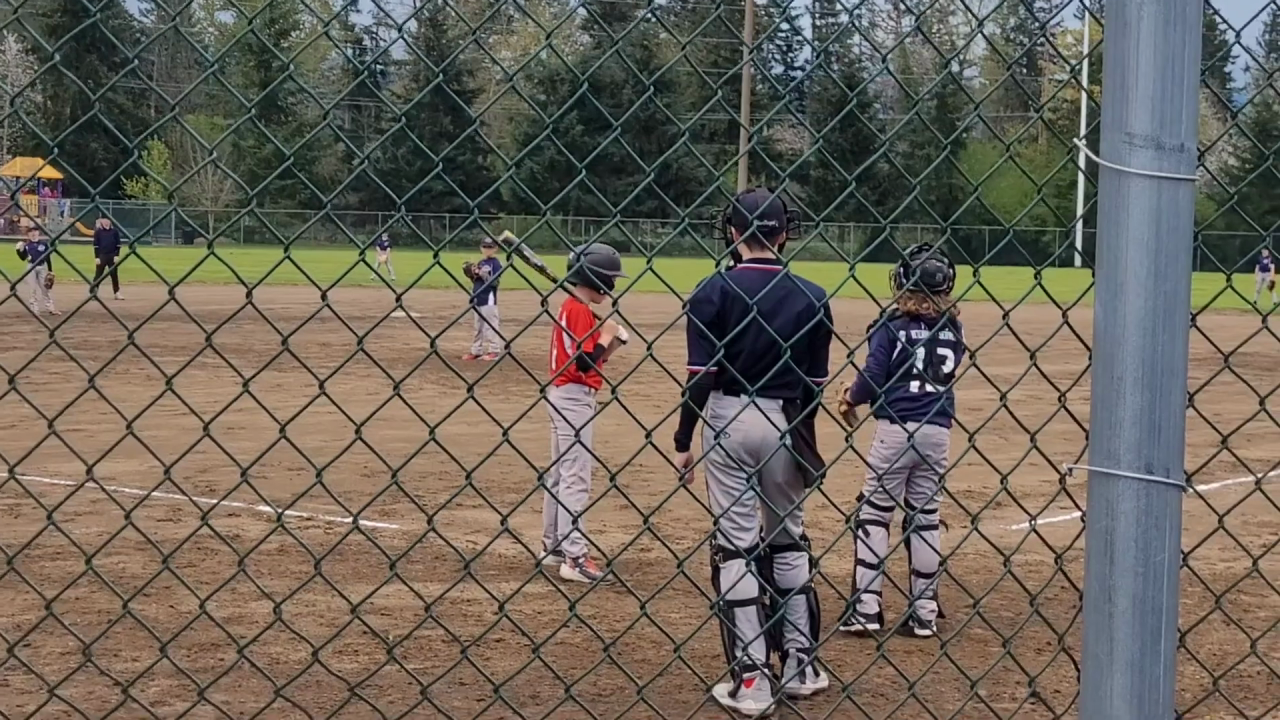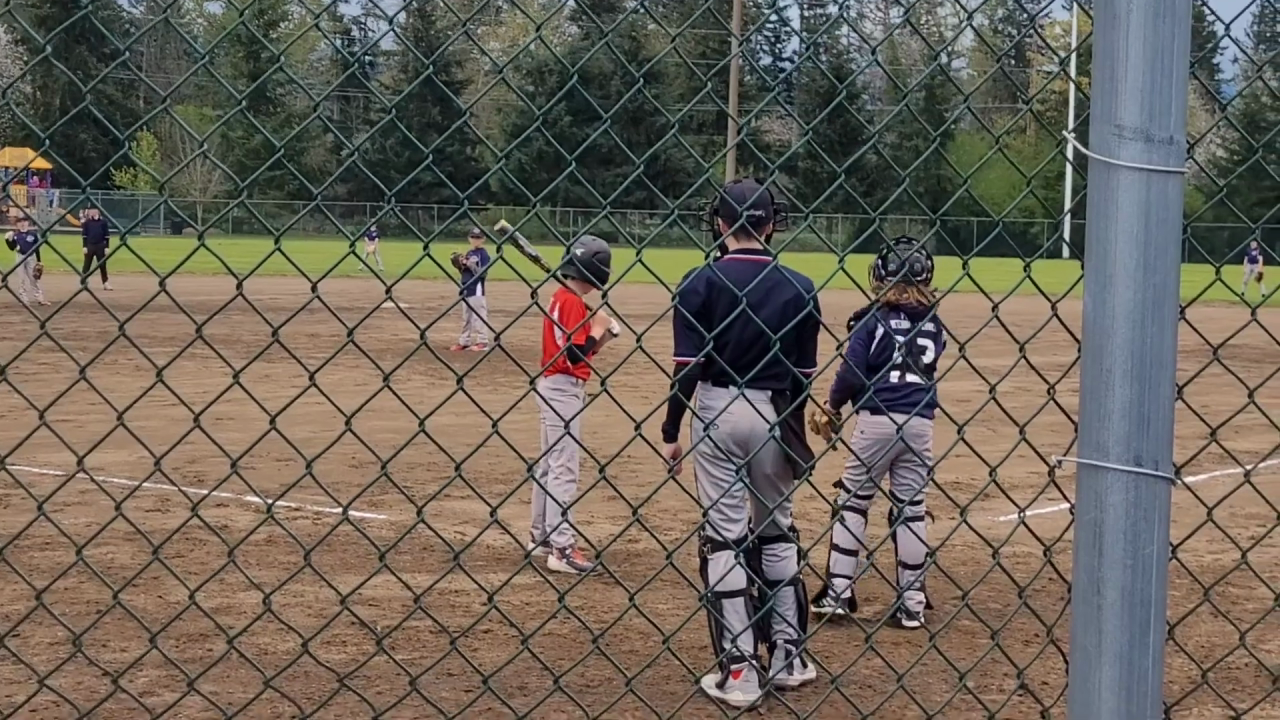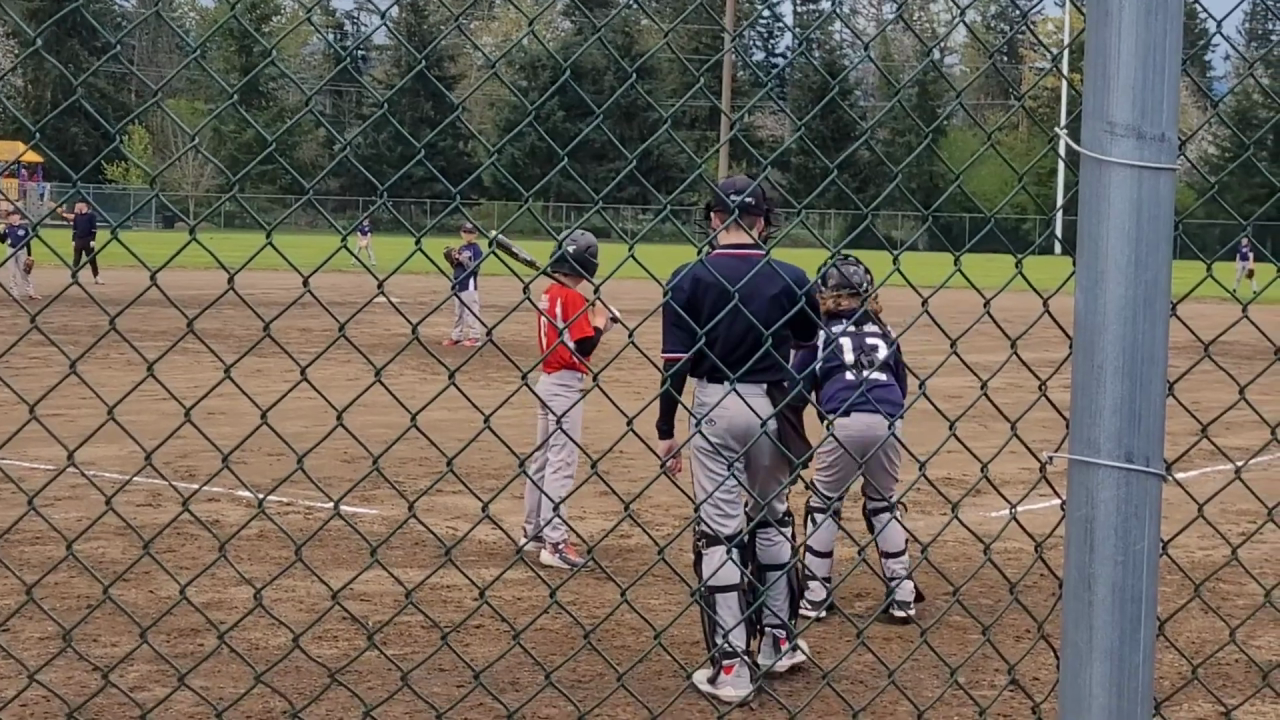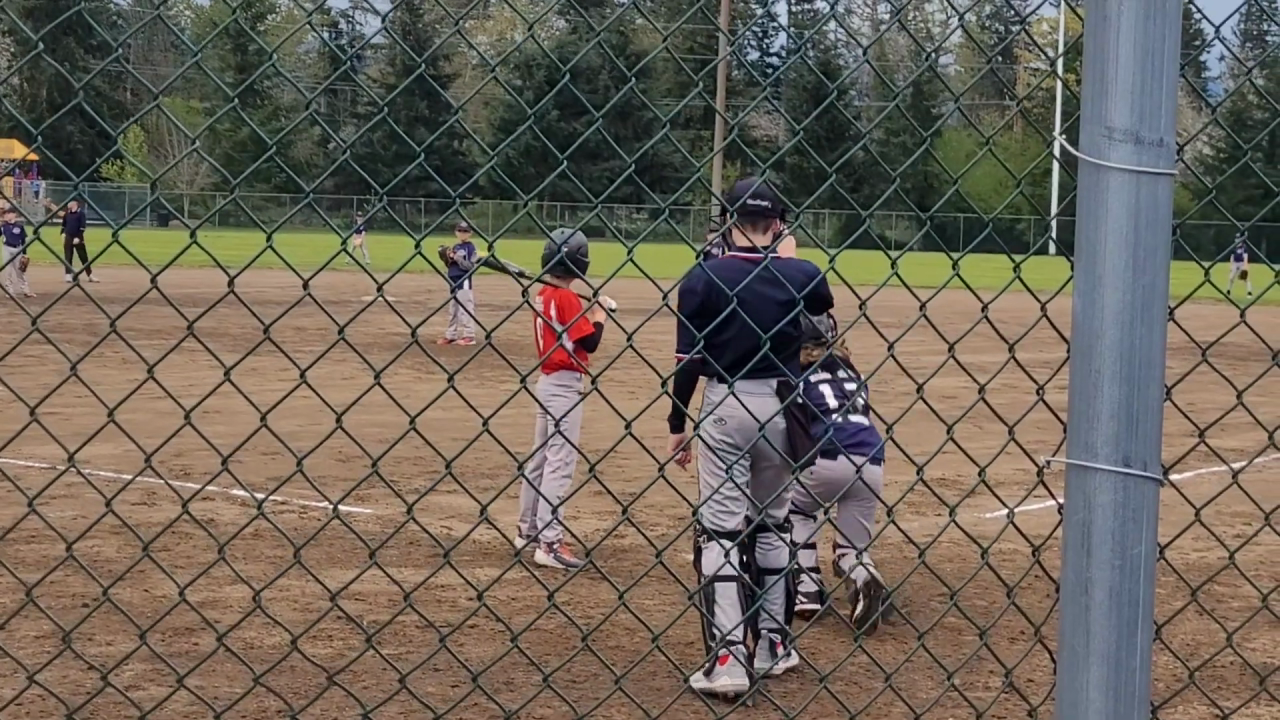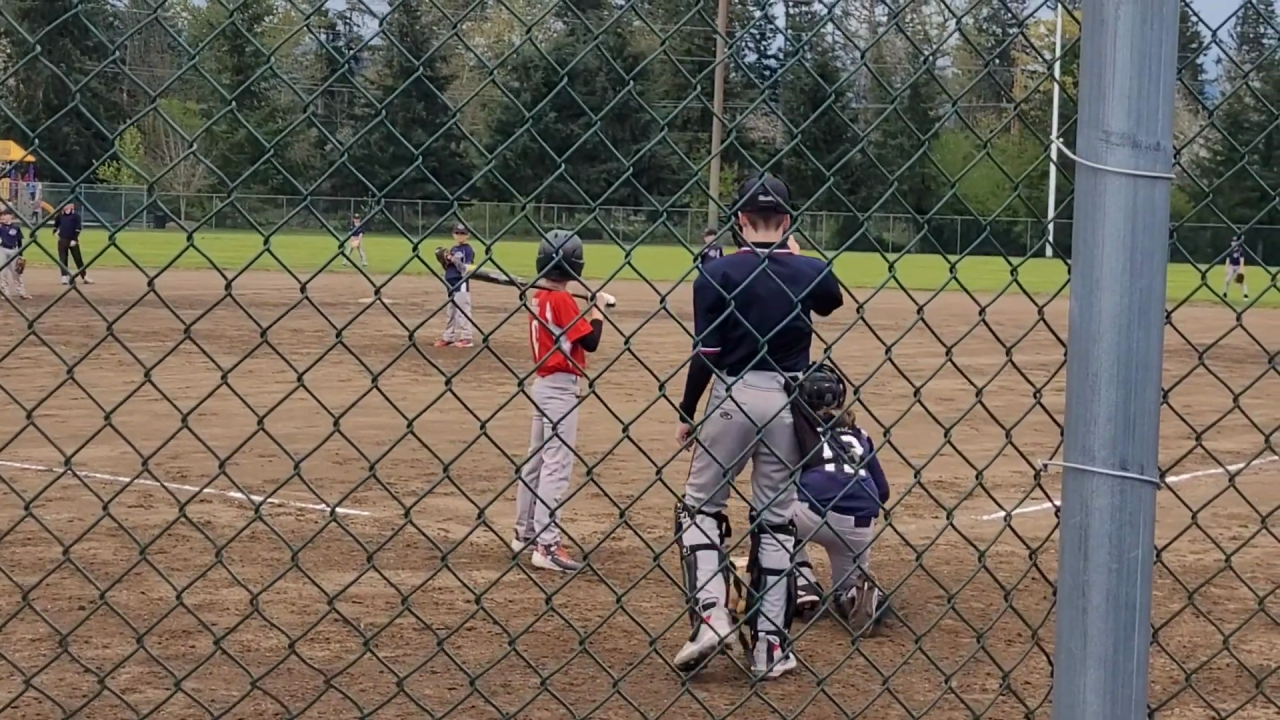
dt=0.3s
person 1, frame 1
left shoulder: (714, 290)
right shoulder: (812, 296)
left elbow: (700, 375)
right elbow: (815, 383)
left wrist: (683, 441)
left hip: (729, 422)
right hip: (785, 425)
left knee: (735, 547)
right knee: (789, 542)
right ankle: (801, 665)
person 1, frame 2
left shoulder: (701, 282)
right shoulder: (799, 287)
left elbow: (688, 366)
right elbow: (804, 375)
left wrist: (670, 433)
left hip: (718, 414)
right hip: (775, 416)
left knee: (724, 539)
right knee: (777, 533)
left ankle: (738, 670)
right ankle: (789, 657)
person 1, frame 3
left shoulder: (689, 277)
right shoulder: (790, 277)
left elbow: (676, 362)
right elbow: (809, 343)
left wrist: (666, 430)
left hip: (715, 408)
right hip: (772, 409)
left knee: (718, 533)
right knee: (771, 521)
left ankle: (731, 665)
right ankle: (778, 639)
person 1, frame 4
left shoulder: (702, 278)
right shoulder: (800, 275)
left elbow: (688, 362)
right elbow: (823, 303)
left wrist: (677, 425)
left hip: (724, 408)
right hip: (780, 409)
left knee: (719, 532)
right knee: (772, 525)
left ankle: (728, 658)
right ankle: (771, 643)
person 1, frame 5
left shoulder: (717, 272)
right shoulder: (811, 272)
left elbow: (704, 354)
right elbow: (831, 302)
left wrist: (686, 413)
left hip: (731, 399)
right hip: (785, 402)
left knee: (698, 509)
right knee: (777, 522)
left ankle: (710, 618)
right ankle: (769, 645)
person 2, frame 1
left shoulder: (892, 326)
right shoulder: (953, 331)
left elbow: (872, 381)
left wrist: (851, 398)
left hip: (896, 429)
right hip: (938, 432)
left knee: (873, 514)
right knee: (925, 519)
left ankle: (866, 609)
right ankle: (924, 614)
person 2, frame 2
left shoulder: (873, 319)
right shoulder: (934, 324)
left elbow: (852, 374)
left wrist: (831, 408)
left hip: (878, 420)
right hip: (920, 423)
left knee: (853, 502)
right knee: (911, 511)
left ankle: (839, 592)
right ankle: (912, 604)
person 2, frame 3
left shoulder: (819, 331)
right shoulder: (882, 331)
left elbow: (797, 385)
right elbow: (900, 382)
left hip: (846, 420)
right hip: (887, 422)
left knee: (823, 506)
right knee: (883, 505)
left ankle: (814, 596)
right ankle: (902, 598)
person 2, frame 4
left shoulder: (796, 378)
right shoulder: (853, 374)
left hip: (829, 461)
right hip: (870, 465)
left knee: (799, 508)
right knee: (851, 548)
left ankle: (807, 593)
right ankle: (861, 579)
person 2, frame 5
left shoulder: (798, 429)
right shoulder: (858, 434)
right elbow: (882, 490)
left hip: (813, 513)
right hip: (860, 524)
right knee: (847, 589)
left ankle: (804, 590)
right ankle: (860, 592)
person 3, frame 1
left shoulder: (570, 307)
right shoulder: (580, 310)
right elbow: (585, 363)
left wrist: (610, 343)
right wrist: (606, 336)
left hip: (563, 395)
right hip: (575, 398)
left knee: (558, 475)
right knee: (576, 479)
left ankle: (553, 546)
right ankle: (574, 557)
person 3, frame 2
left shoulder: (560, 297)
right shoulder: (573, 302)
right elbow: (575, 355)
left wrist: (601, 336)
right wrist: (598, 329)
left hip: (554, 386)
right hip: (564, 389)
left knee: (548, 466)
right knee: (564, 469)
left ankle: (541, 536)
right ankle: (561, 549)
person 3, frame 3
left shoulder: (549, 294)
right shoulder: (572, 297)
right elbow: (585, 347)
left wrist: (600, 325)
right wrist: (600, 319)
left hip: (549, 381)
right hip: (566, 384)
left knee: (541, 460)
right knee: (562, 465)
left ankle: (533, 532)
right ankle: (554, 543)
person 3, frame 4
left shoulder: (543, 295)
right shoulder: (566, 298)
right elbow: (589, 344)
left wrist: (590, 316)
right wrist: (599, 313)
left hip: (548, 382)
right hip: (565, 385)
left knee: (539, 461)
right knee: (560, 465)
left ankle: (528, 531)
right ankle: (549, 544)
person 3, frame 5
left shoulder: (539, 297)
right shoulder: (562, 299)
right elbow: (590, 342)
left wrist: (593, 309)
right wrist: (598, 309)
left hip: (544, 385)
right hip: (560, 388)
left knee: (536, 463)
right knee: (557, 468)
left ankle: (525, 534)
right ankle: (547, 546)
